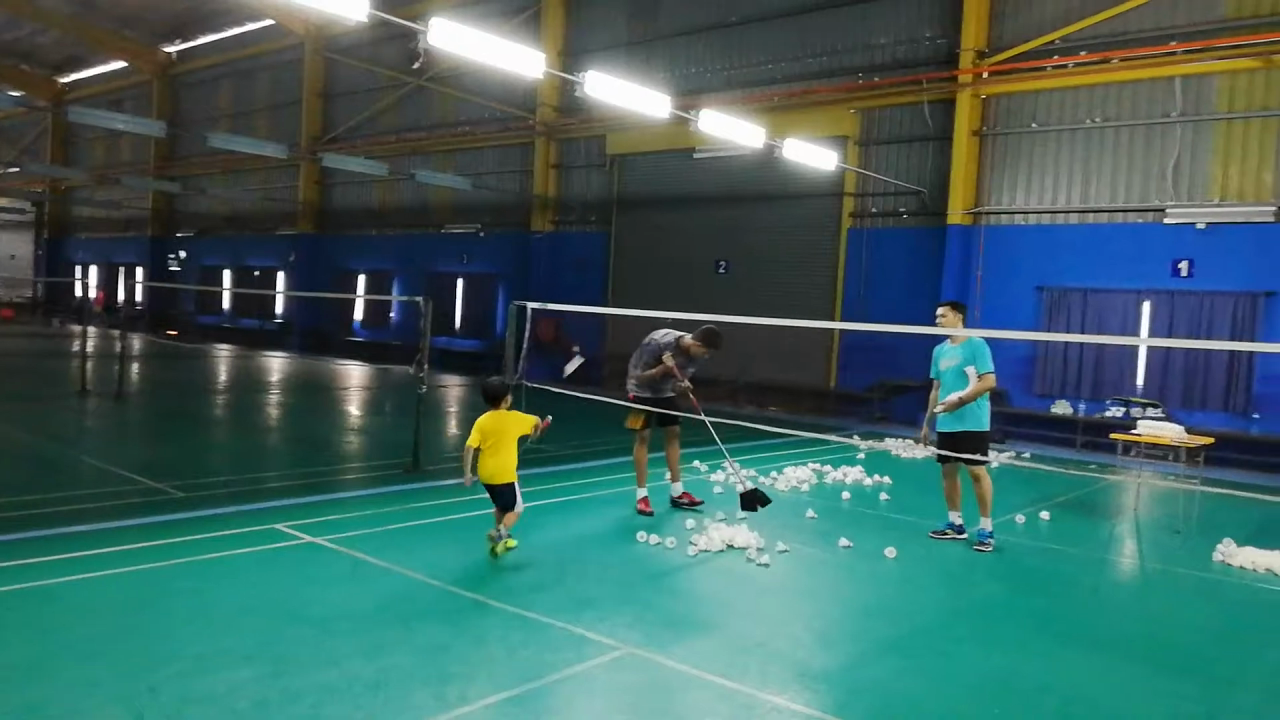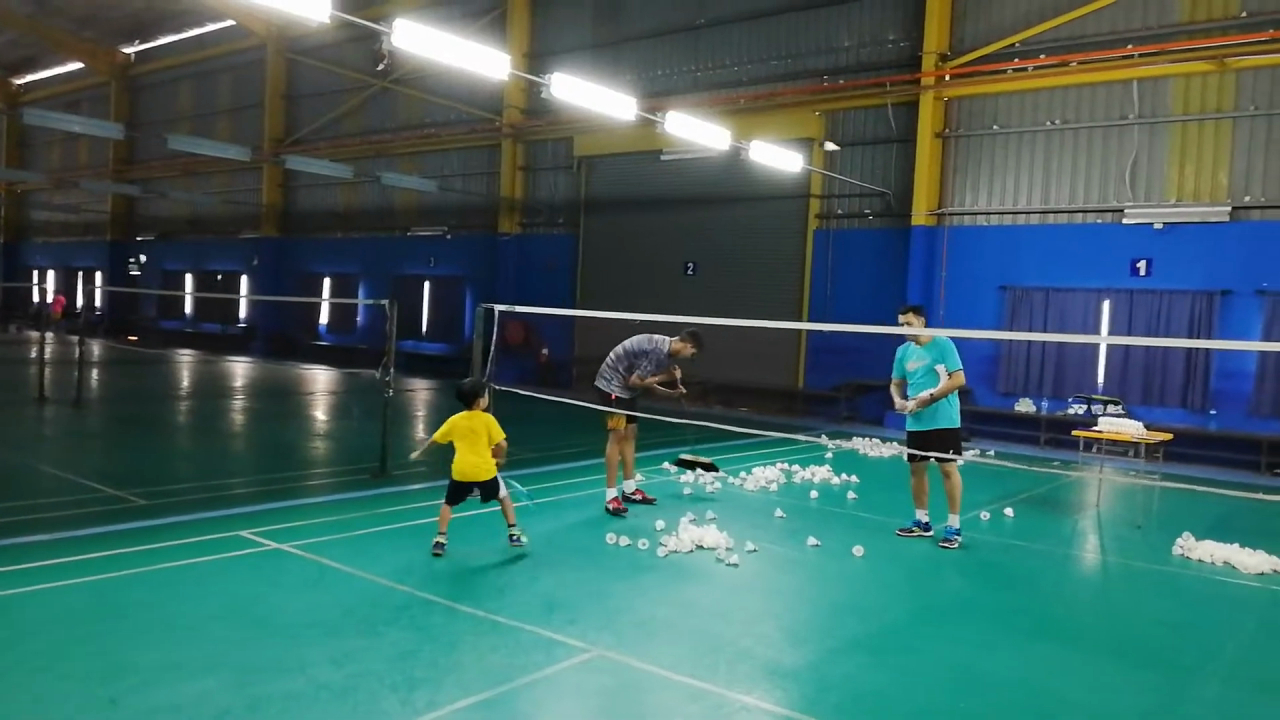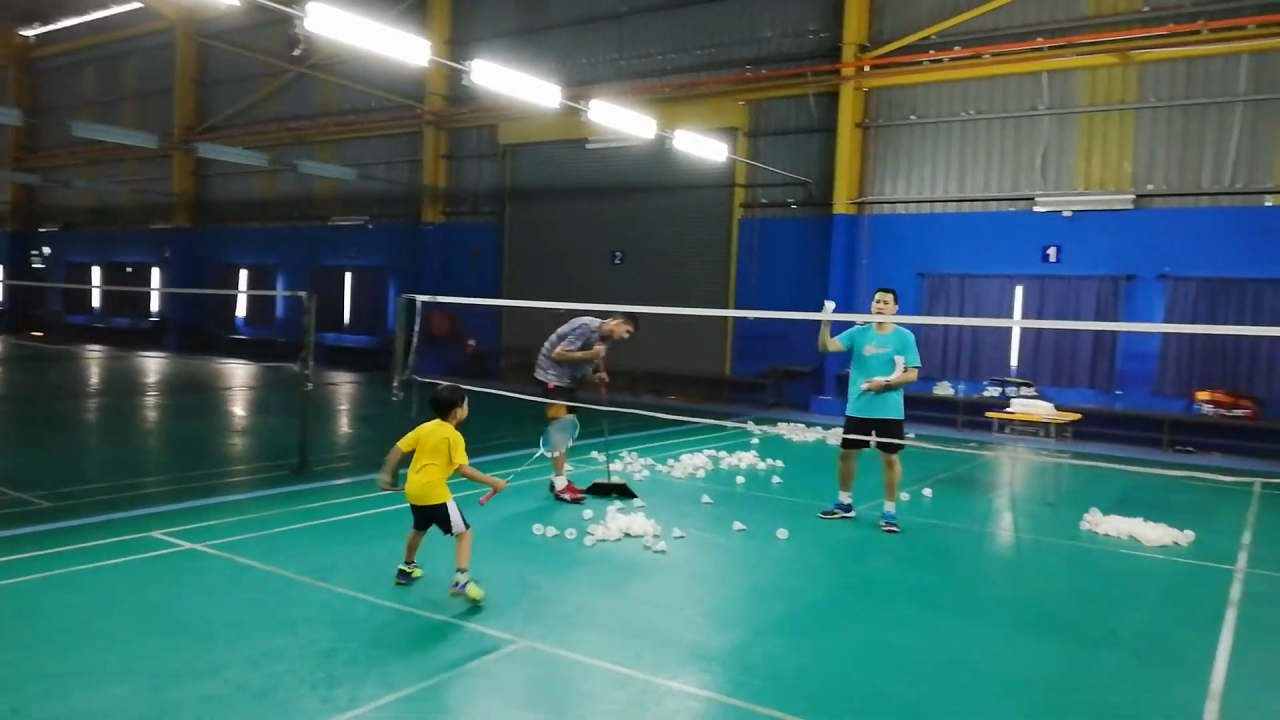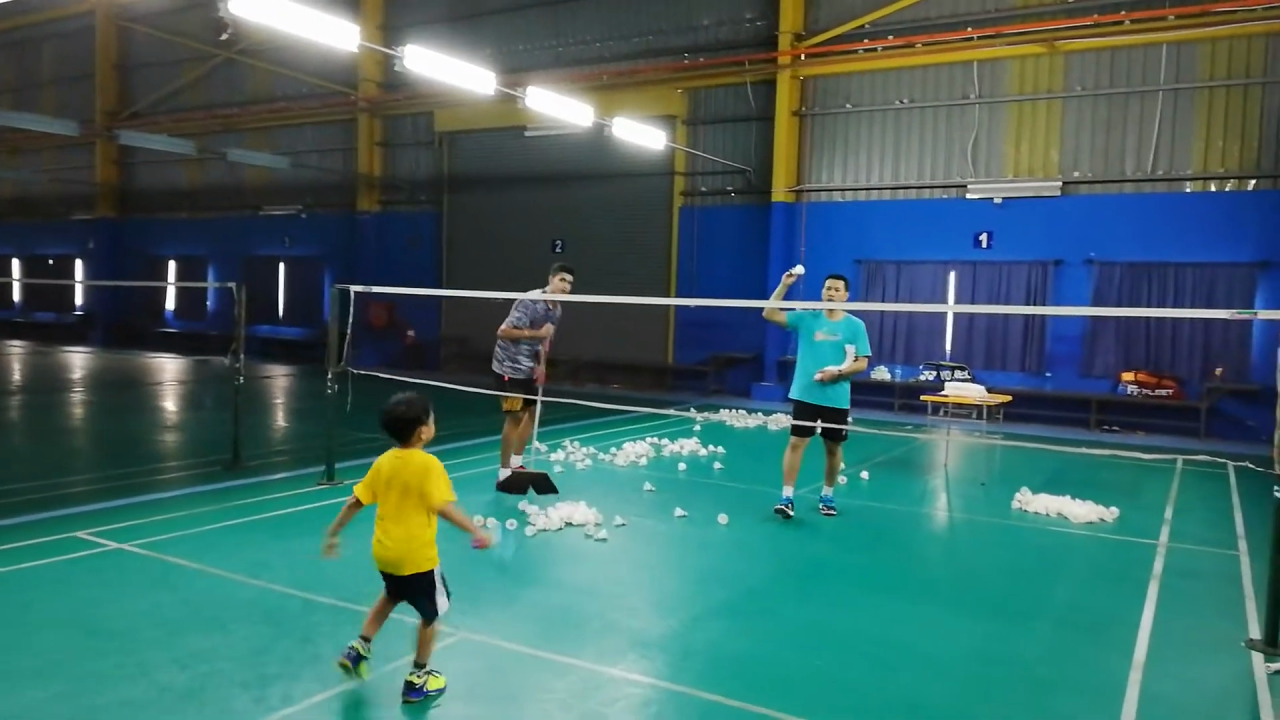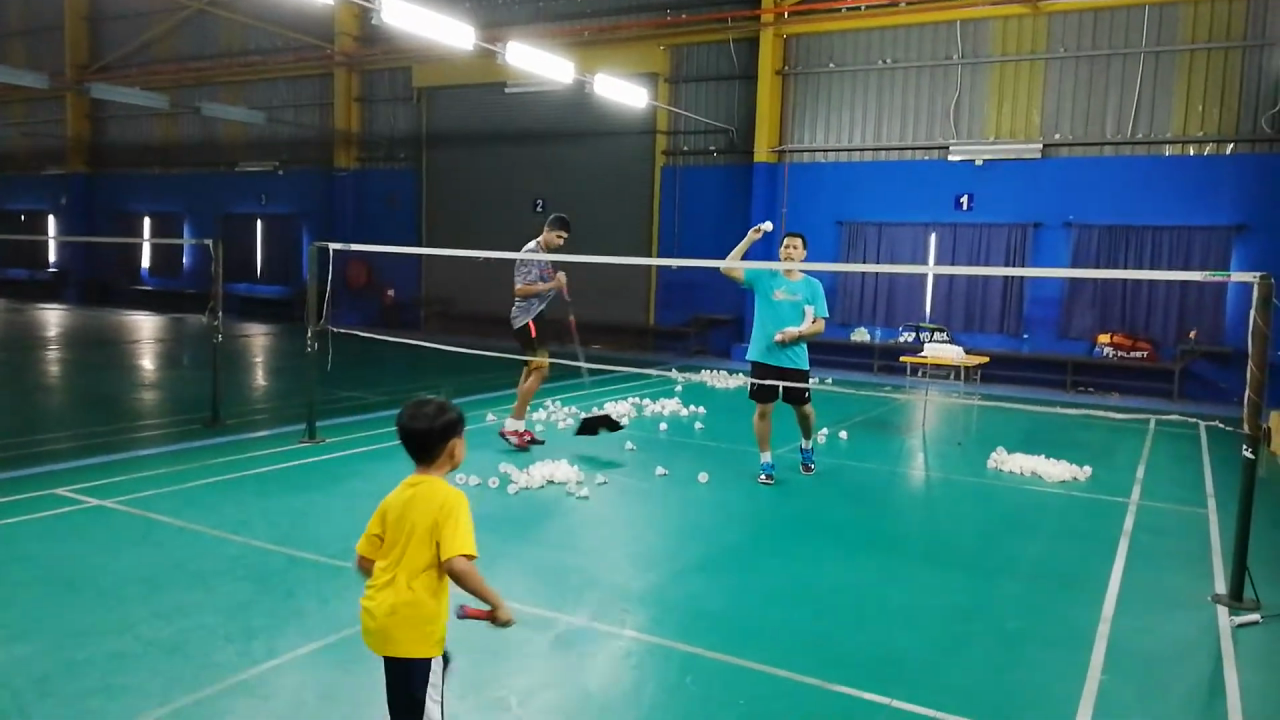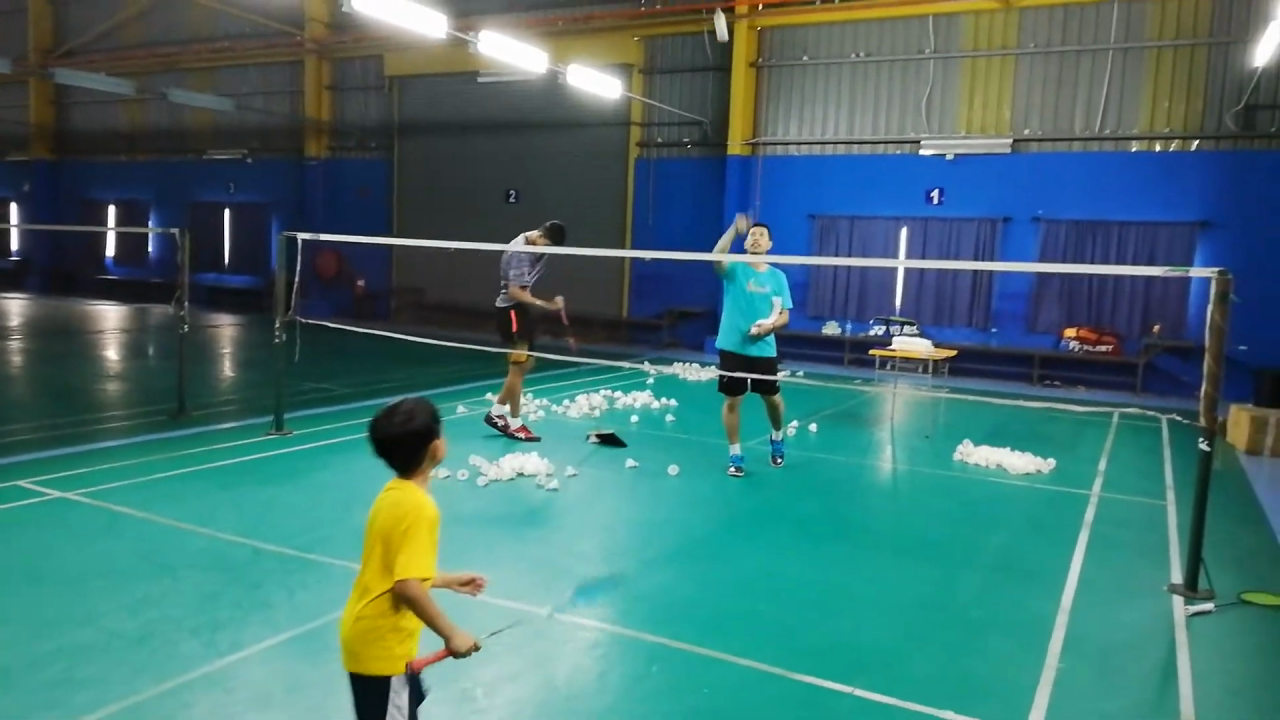
dt=0.7s
person 1, frame 1
left shoulder: (481, 421)
right shoulder: (514, 418)
left elbow: (469, 447)
right elbow: (537, 421)
left wrist: (467, 472)
left hip: (485, 474)
right hip: (504, 474)
left knee: (501, 504)
right knee: (515, 509)
right ankle: (500, 533)
person 1, frame 2
left shoulder: (454, 421)
right shoulder: (488, 419)
left elbow: (434, 440)
right elbow: (502, 444)
left wrist: (420, 452)
right wrist: (499, 457)
left hip: (461, 473)
right hip: (485, 472)
left knee: (449, 503)
right knee: (504, 498)
left ankle: (440, 539)
right ankle: (513, 532)
person 1, frame 3
left shoulder: (425, 428)
right shoulder: (454, 436)
left elbow: (398, 449)
right elbow: (464, 469)
left wrist: (386, 473)
right wrist: (493, 482)
left hip: (413, 490)
right hip: (433, 493)
left knee: (419, 528)
right knee: (464, 532)
left ankle: (406, 568)
right ankle: (461, 580)
person 1, frame 4
left shoulder: (383, 464)
right shoulder: (428, 464)
left elbow: (356, 502)
right elbow: (444, 507)
left wrist: (333, 532)
right wrist: (476, 532)
left hip: (384, 552)
right hip: (416, 556)
left knee: (392, 595)
right knee: (432, 614)
left ankle: (358, 649)
right ankle: (418, 680)
person 1, frame 5
left shoulder: (395, 497)
right shoulder: (450, 499)
left elbow: (364, 560)
right elbow: (456, 565)
right wrist: (498, 604)
left hip: (381, 619)
right hip: (412, 629)
person 1, frame 6
left shoulder: (394, 494)
right shoulder: (419, 508)
right elbow: (407, 588)
left wrist: (449, 580)
right wrist: (451, 634)
left hip: (374, 635)
right hip: (380, 645)
person 2, frame 1
left shoulder: (977, 346)
right shoulder: (939, 350)
left elbow: (989, 382)
left wrist: (959, 400)
right wrist: (927, 421)
left hip: (972, 423)
right hip: (946, 423)
left knee: (977, 471)
right knee: (948, 471)
left ankle: (986, 529)
right ankle: (955, 524)
person 2, frame 2
left shoulder: (943, 344)
right shoulder: (903, 351)
left elbow: (959, 379)
right elbow: (896, 383)
left wrist: (930, 397)
right wrist: (899, 401)
left hip: (944, 420)
right hip: (916, 423)
left knee: (948, 468)
right knee: (917, 468)
left ankle: (953, 527)
right ankle: (922, 521)
person 2, frame 3
left shoulder: (904, 337)
right shoulder: (858, 333)
left elbow: (912, 374)
right elbow: (827, 347)
left wrist: (885, 383)
right wrist: (825, 325)
left hip: (890, 410)
right hip: (857, 408)
left knee: (890, 458)
right knee: (847, 454)
left ankle: (889, 511)
right ankle: (844, 503)
person 2, frame 4
left shoulder: (855, 325)
right shoulder: (806, 319)
left elbow: (862, 363)
right elbow: (769, 314)
left wrist: (837, 372)
right wrist: (784, 285)
left hip: (837, 398)
right hip: (804, 394)
left knee: (833, 447)
right knee: (796, 443)
left ankle: (827, 495)
right ankle: (787, 498)
person 2, frame 5
left shoulder: (813, 286)
right shoulder: (764, 277)
left elbow: (819, 325)
right elbow: (727, 269)
left wrist: (797, 333)
right wrist: (749, 239)
left hip: (796, 359)
right hip: (763, 356)
left knee: (803, 409)
right knee: (763, 409)
left ankle: (807, 447)
right ankle: (766, 462)
person 2, frame 6
left shoulder: (777, 277)
right shoulder: (735, 268)
left elbow: (784, 315)
right elbow: (717, 256)
left wrist: (770, 326)
right wrist: (734, 230)
left hip: (764, 350)
right hip: (732, 348)
left knee: (773, 399)
right knee: (732, 402)
left ankle: (777, 439)
right ankle: (735, 455)
person 3, frame 1
left shoulder: (693, 353)
right shoulder: (659, 342)
left elbow: (680, 382)
right elbow: (640, 377)
left wrist: (683, 386)
right wrist: (663, 368)
left hip: (665, 390)
right hip: (642, 389)
left knee: (673, 433)
right knee: (643, 436)
left ankle: (677, 492)
right ankle: (642, 495)
person 3, frame 2
left shoulder: (663, 348)
right shoulder: (658, 351)
left elbow: (644, 381)
right elbow: (635, 382)
left wrist: (670, 392)
right wrist: (665, 377)
left hip: (622, 387)
right hip: (612, 385)
left knee: (630, 433)
right knee: (617, 435)
left ankle: (630, 490)
right ankle: (611, 498)
person 3, frame 3
left shoulder: (604, 338)
right shoulder: (586, 328)
right elbow: (557, 354)
left wrist: (596, 376)
right wrist: (589, 355)
left hip: (566, 378)
right hip: (551, 374)
left ankle: (560, 480)
right ankle: (559, 485)
person 3, frame 4
left shoulder: (556, 310)
right shoulder: (529, 302)
right elbow: (503, 332)
left wrist: (541, 364)
right wrist: (536, 333)
left hip: (528, 367)
right hip: (509, 366)
left knee: (533, 411)
right knee: (514, 417)
left ankle: (516, 462)
right ankle: (504, 476)
person 3, frame 5
left shoulder: (543, 253)
right shoulder: (531, 253)
right elbow: (520, 289)
left wrist: (557, 285)
right wrist: (551, 285)
left hip: (536, 317)
right hip: (528, 318)
left knee: (530, 372)
right knee: (540, 371)
left ankle: (519, 428)
right ankle: (511, 425)
person 3, frame 6
left shoulder: (532, 247)
right shoulder: (520, 251)
right elbow: (514, 291)
right wrist: (546, 305)
left hip: (521, 309)
right hip: (512, 309)
left knee: (526, 363)
right knee: (519, 365)
left ankle: (497, 411)
right ankle: (514, 424)
